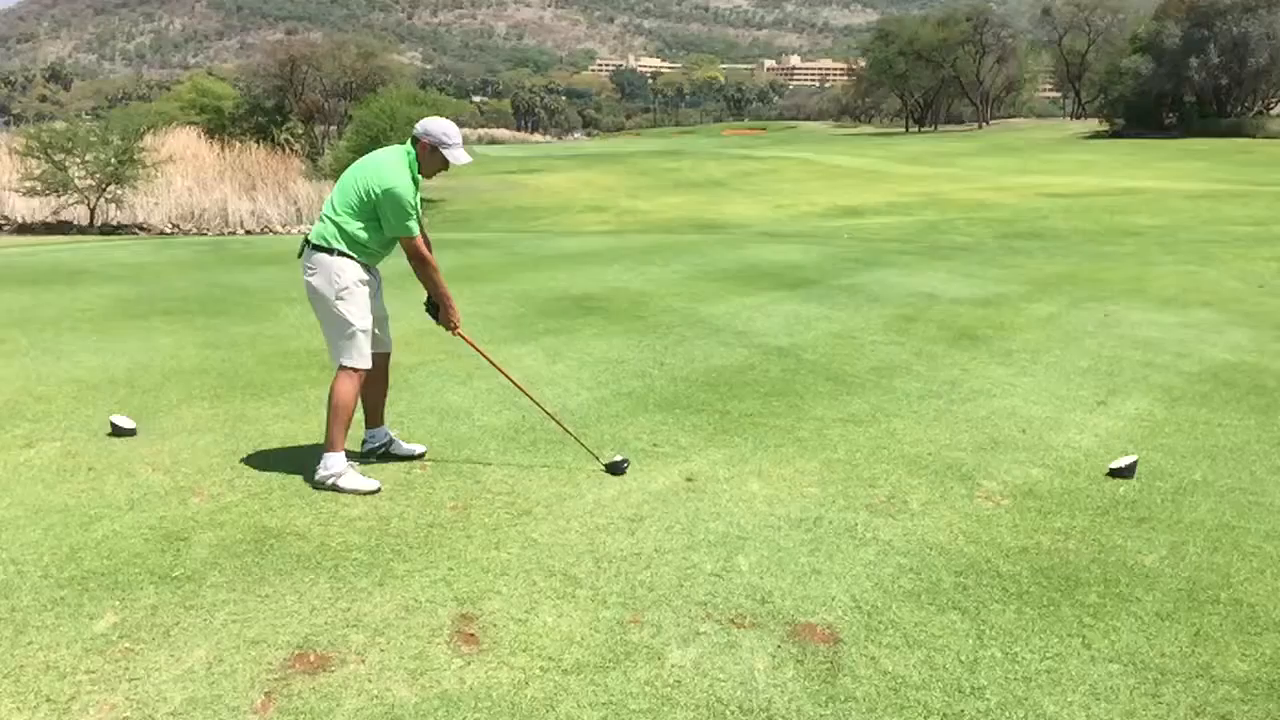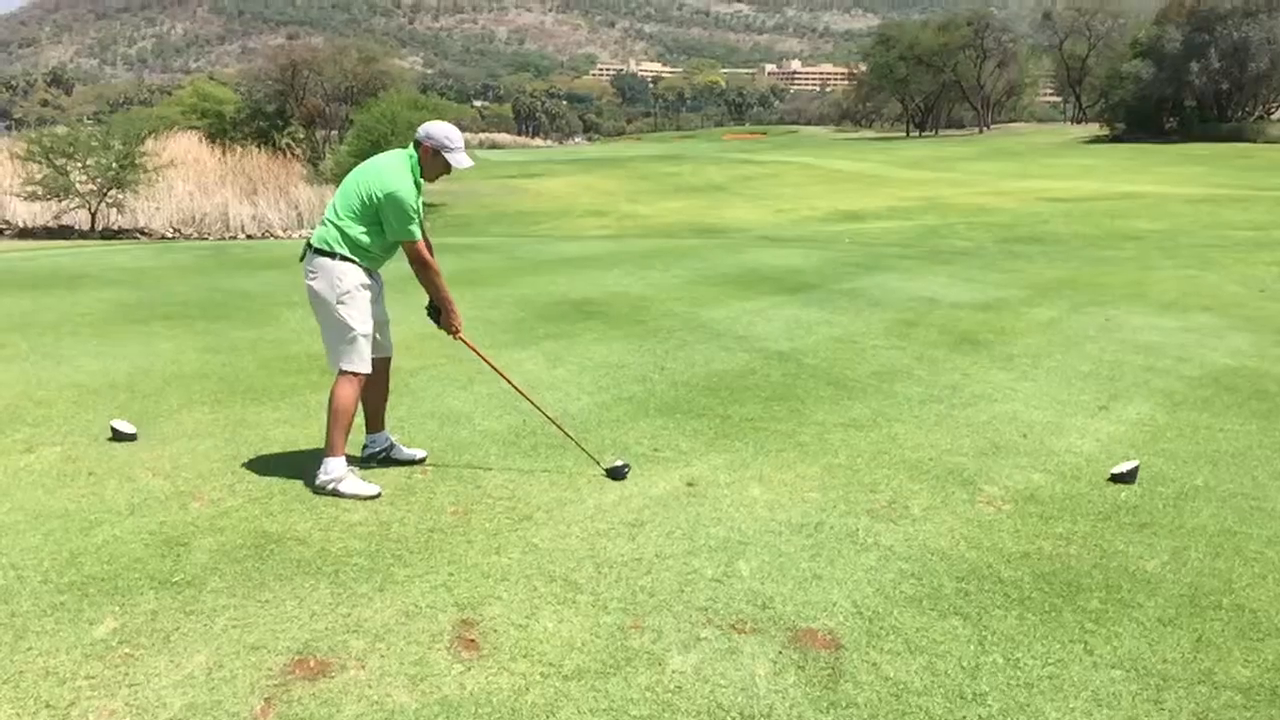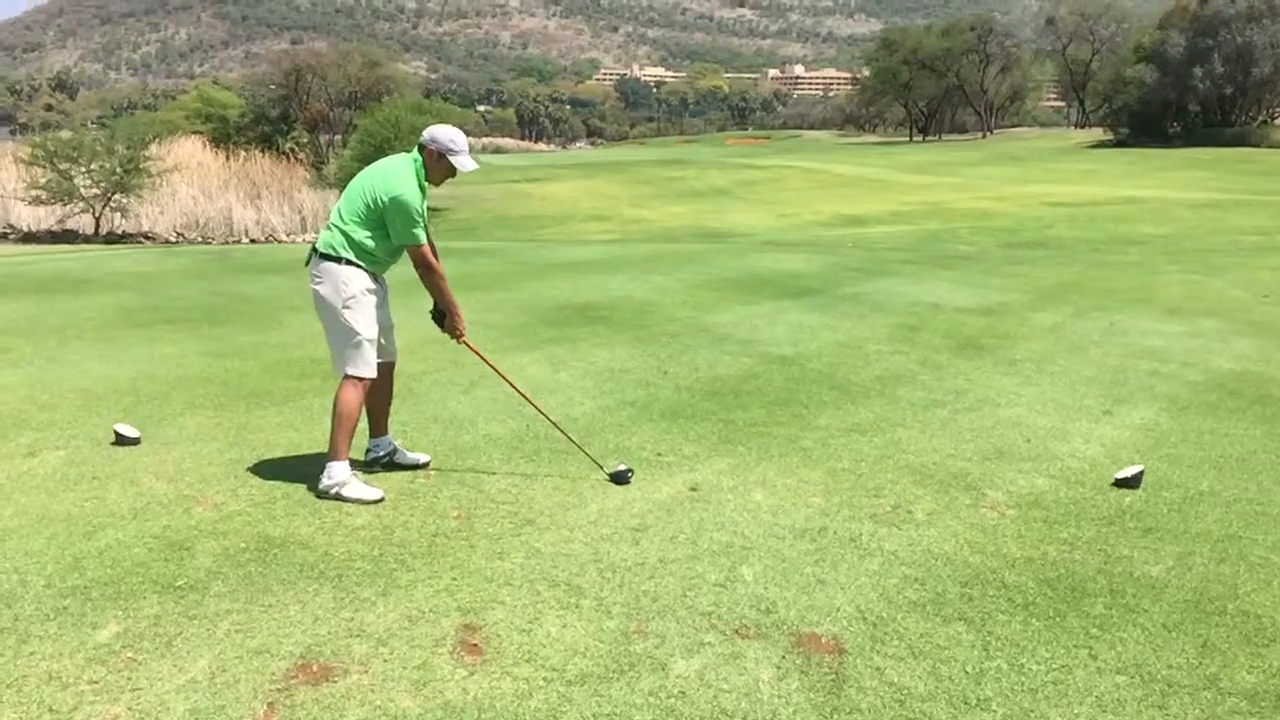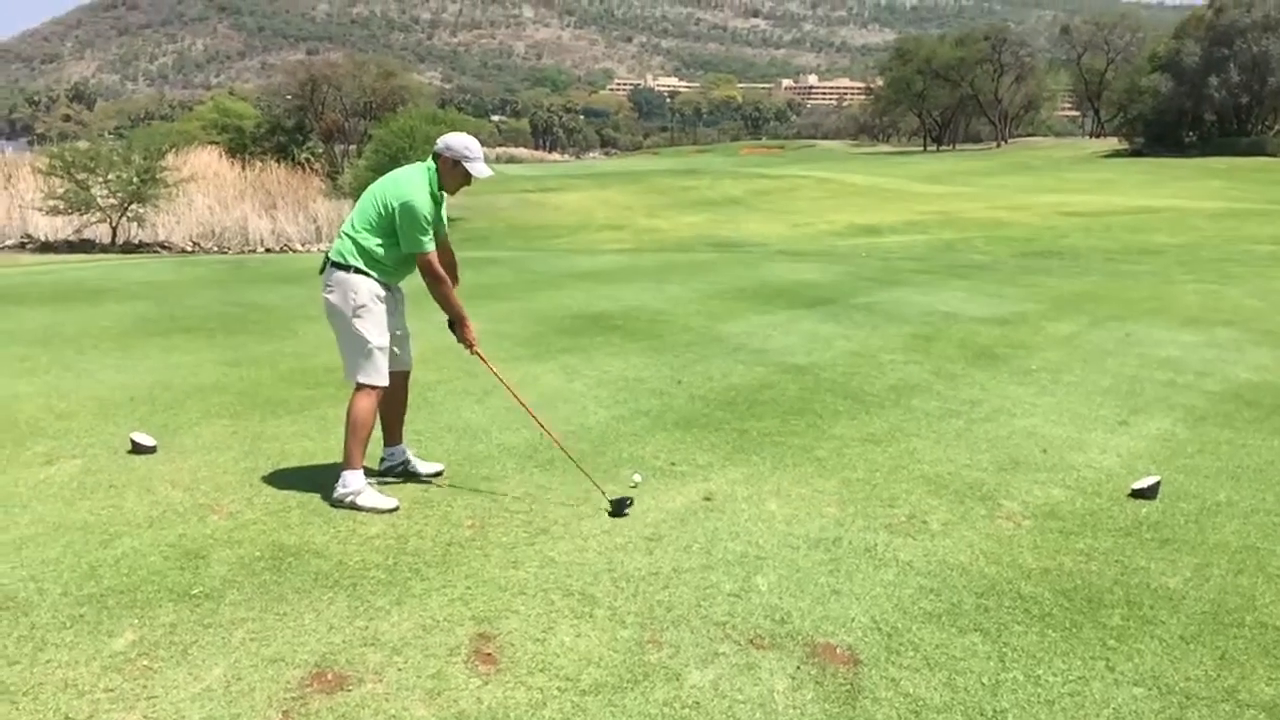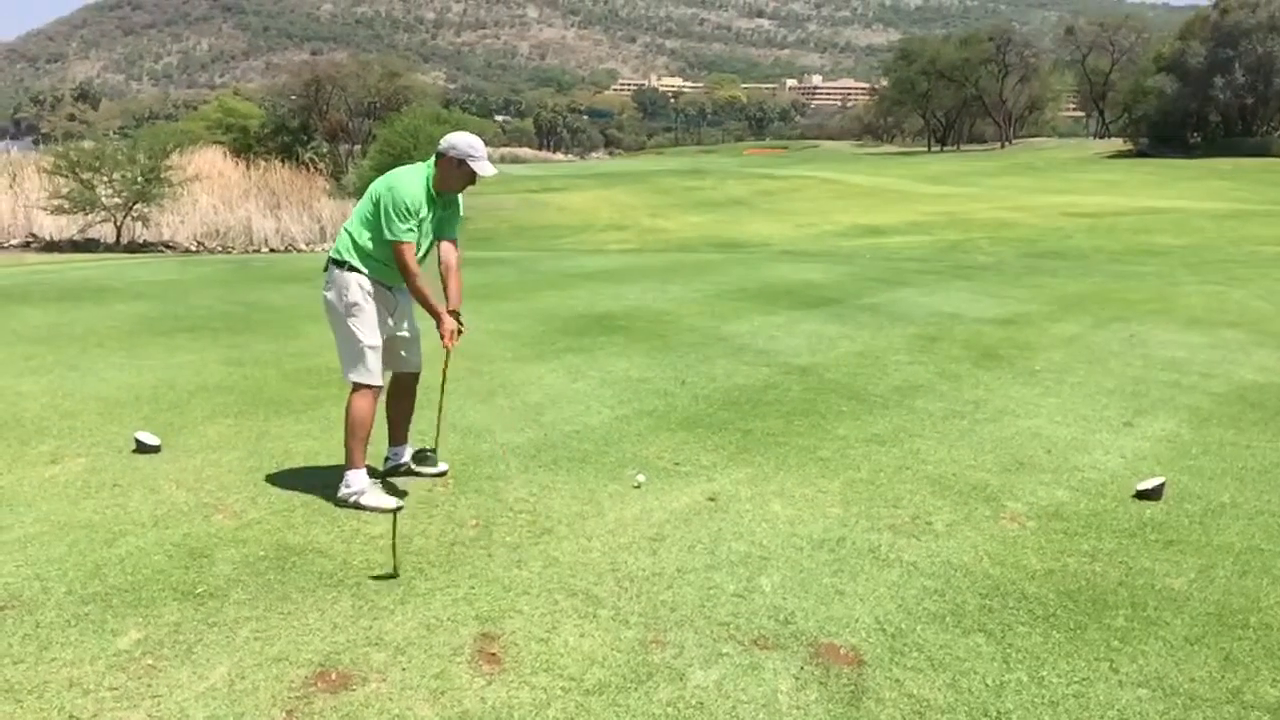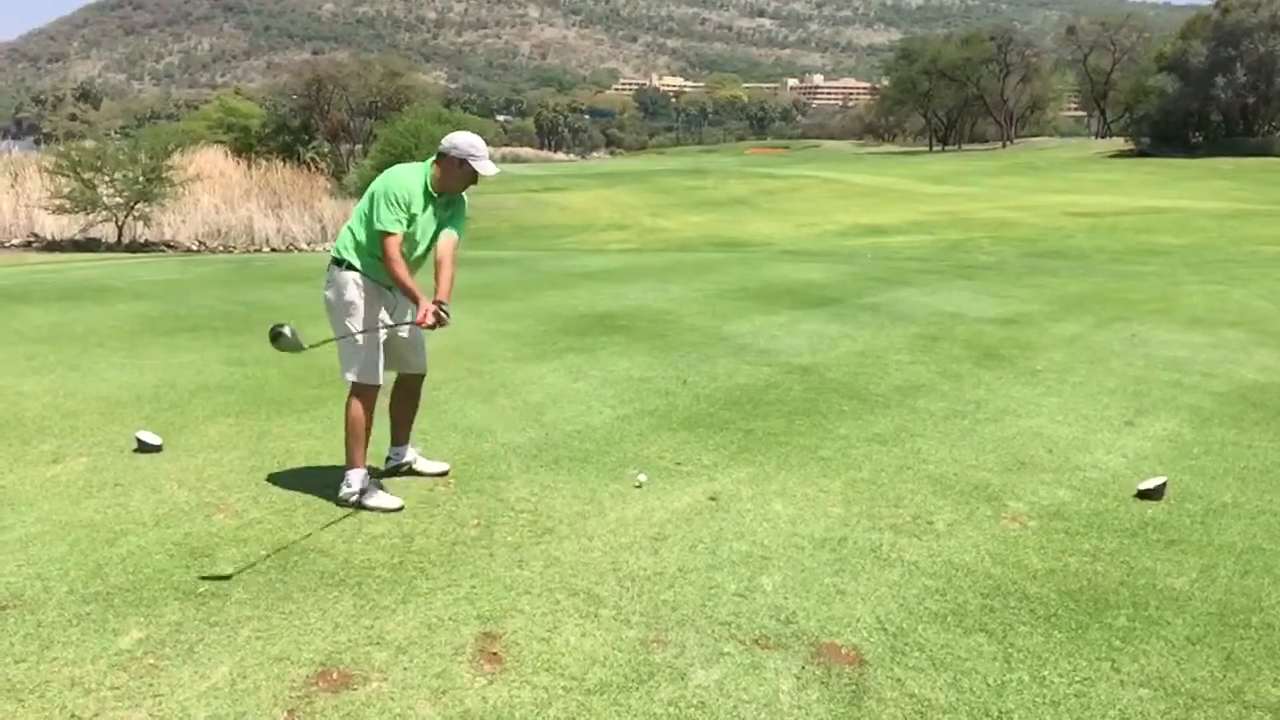
dt=0.3s
person 1, frame 1
left shoulder: (404, 165)
right shoulder: (394, 181)
left elbow: (421, 237)
right elbow: (417, 253)
left wrist: (435, 296)
right wrist: (446, 302)
left hip: (358, 264)
right hip: (336, 265)
left knee: (378, 353)
right knee: (354, 362)
left ankle: (377, 438)
right ankle: (332, 464)
person 1, frame 2
left shoulder: (407, 170)
right shoulder: (397, 186)
left elbow: (423, 242)
right elbow: (419, 258)
left wrist: (436, 300)
right wrist: (447, 306)
left hip: (360, 268)
right hip: (338, 269)
left knee: (379, 357)
right knee: (354, 368)
left ankle: (377, 443)
right ankle: (332, 469)
person 1, frame 3
left shoulder: (410, 173)
right shoulder: (402, 190)
left elbow: (427, 245)
right elbow: (424, 262)
left wrist: (441, 304)
right wrist: (452, 310)
left hip: (364, 273)
right hip: (343, 274)
left knee: (383, 361)
right knee: (359, 372)
left ankle: (380, 447)
right ankle: (335, 473)
person 1, frame 4
left shoulder: (430, 188)
right shoulder: (413, 196)
left elbow: (445, 253)
right elbow: (431, 270)
left wrist: (455, 315)
right wrist: (462, 320)
left hip: (380, 283)
right hip: (356, 283)
left knee: (397, 370)
right knee: (372, 380)
left ankle: (394, 456)
right ankle: (350, 482)
person 1, frame 5
left shoulder: (450, 201)
right shoulder: (404, 188)
left elbow: (449, 257)
right elbow: (405, 262)
left wrist: (452, 312)
right wrist: (438, 313)
left hip: (391, 286)
right hip: (356, 282)
left knee: (407, 370)
right knee: (368, 379)
left ankle: (398, 455)
right ankle: (354, 482)
person 1, frame 6
left shoulder: (455, 202)
right shoulder: (399, 183)
left elbow: (445, 253)
right elbow: (390, 253)
left wrist: (441, 302)
right wrist: (420, 300)
left hip: (395, 287)
right hip: (357, 281)
left knee: (413, 371)
right knee: (366, 380)
left ankle: (400, 455)
right ankle: (355, 481)
